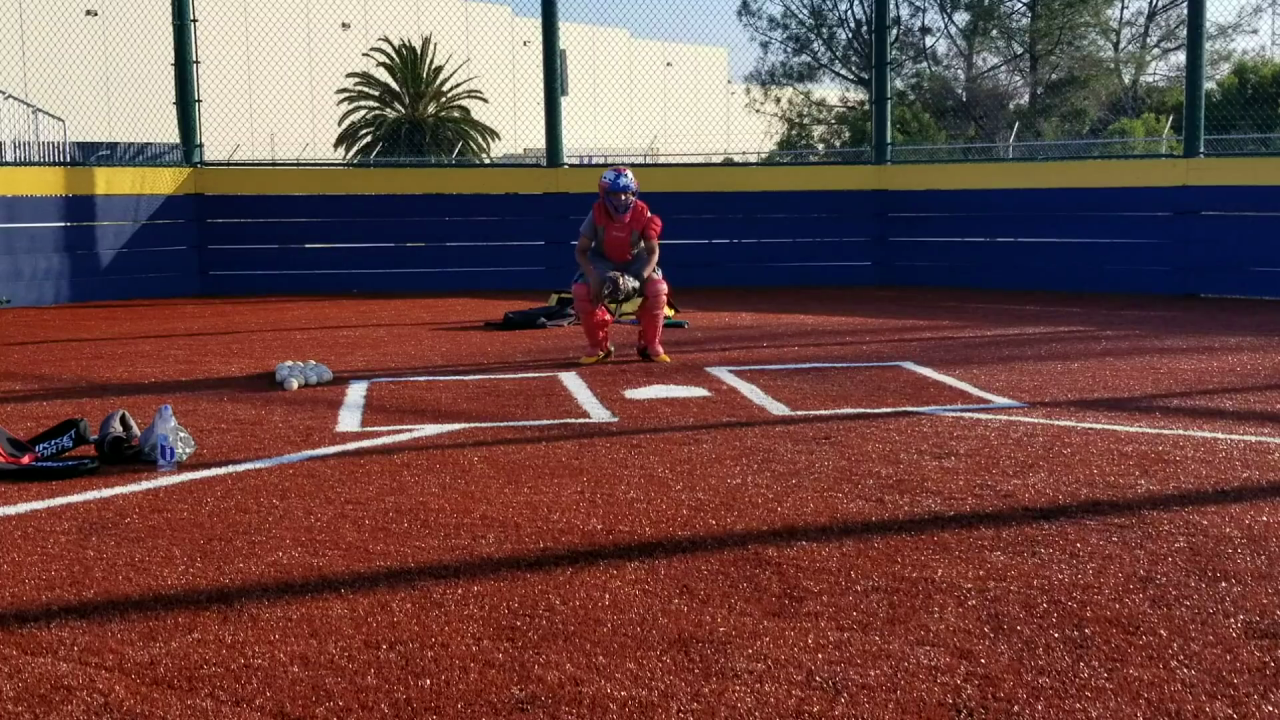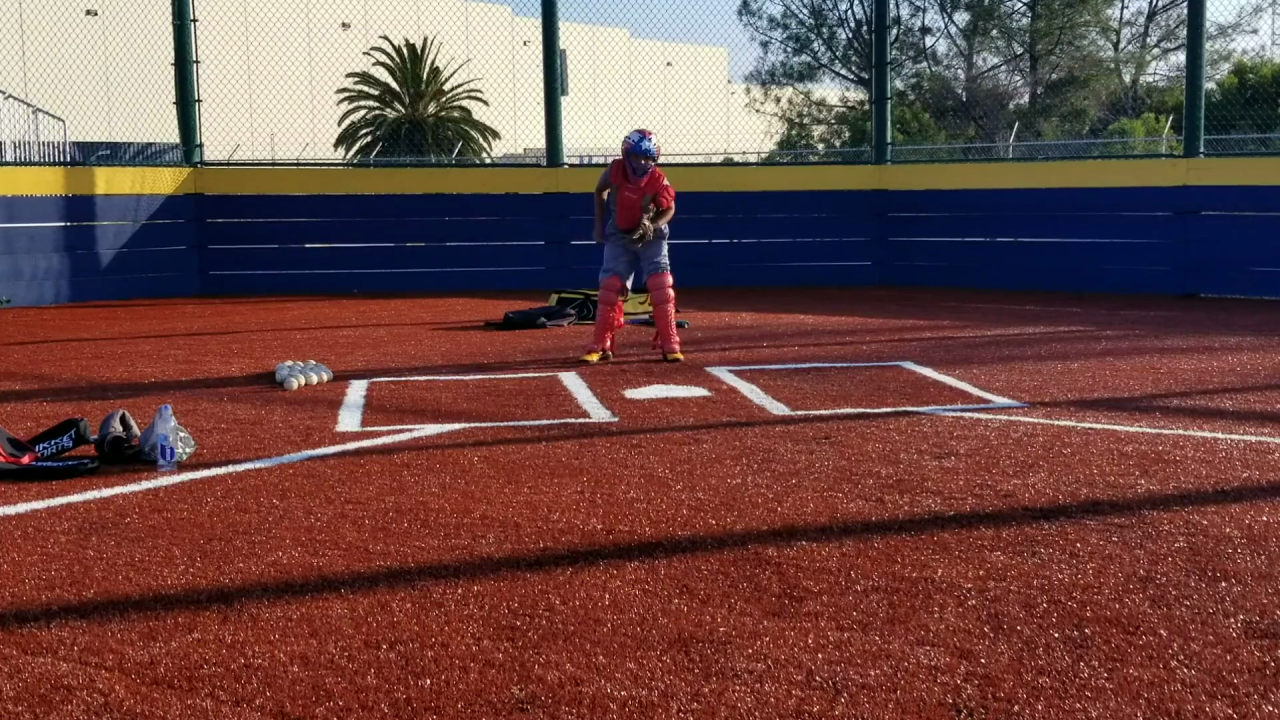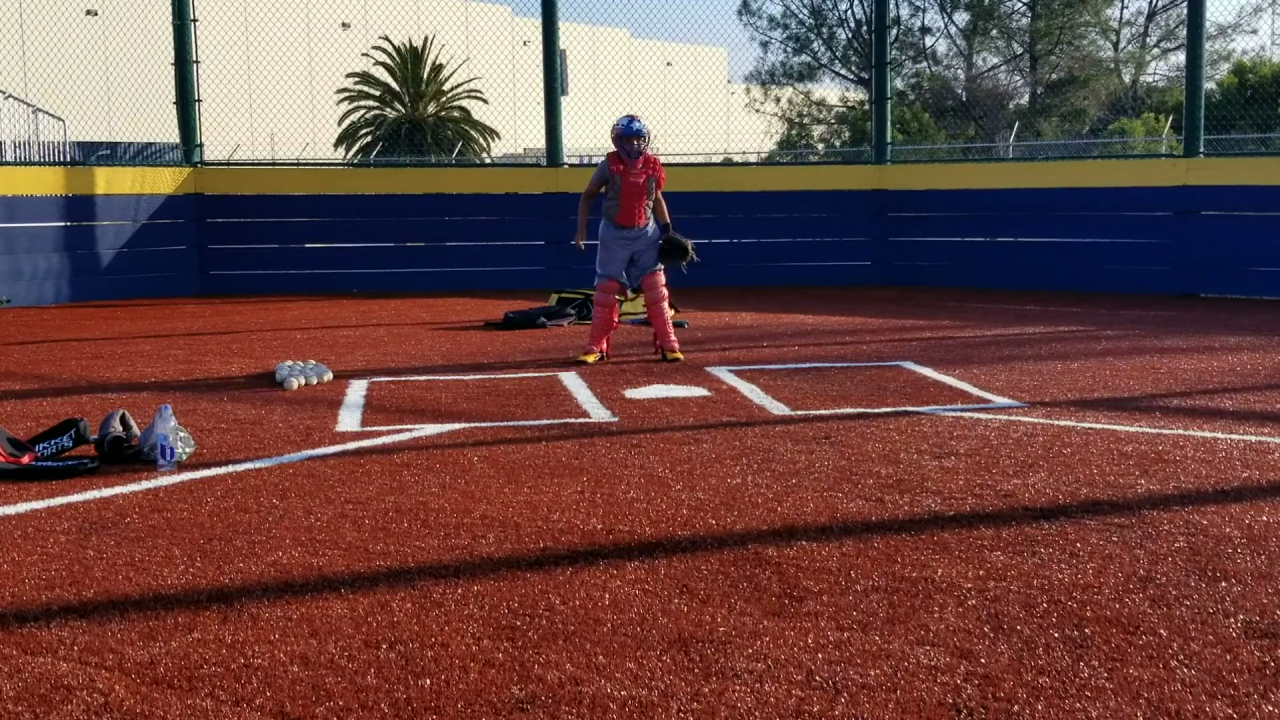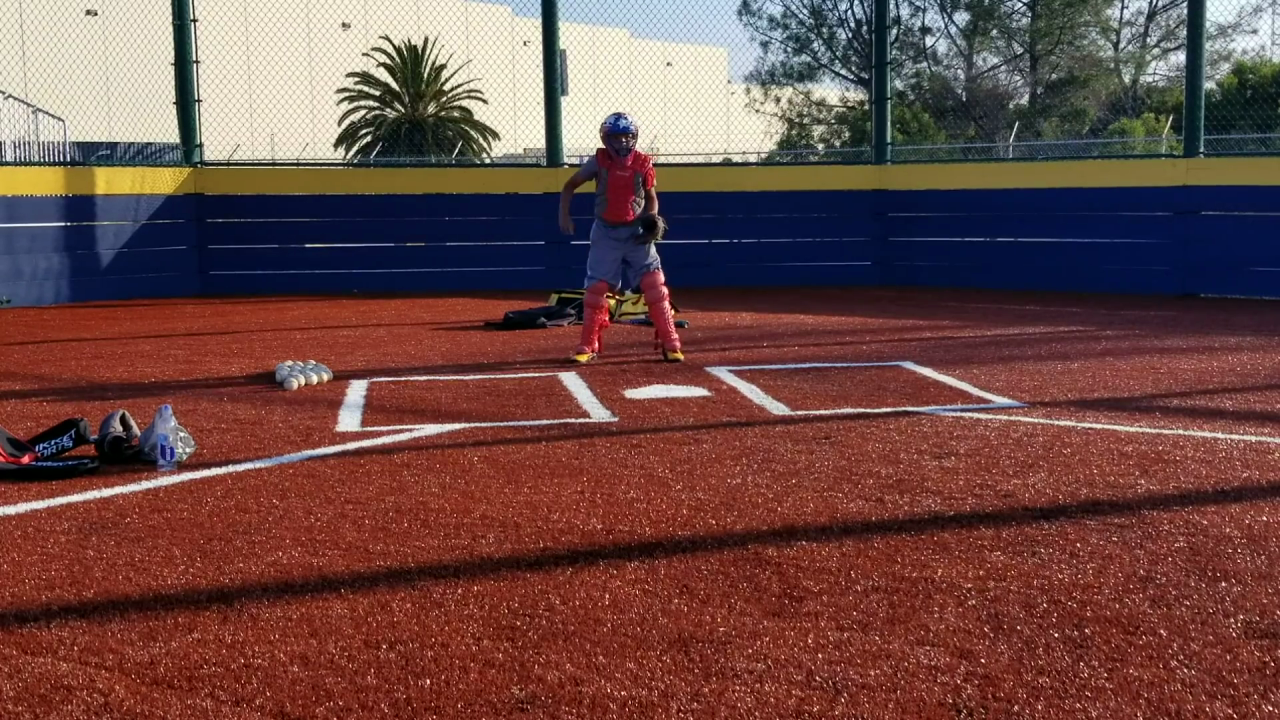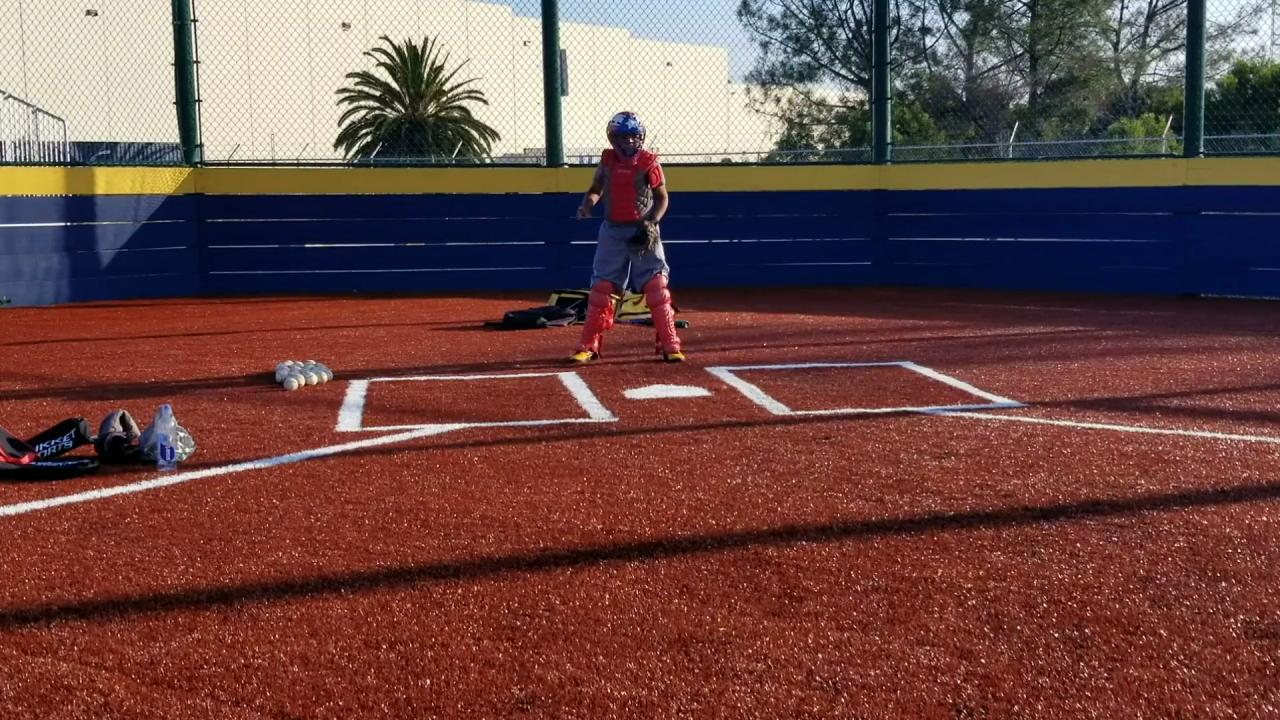
dt=0.7s
person 1, frame 1
left shoulder: (642, 214)
right shoulder: (597, 213)
left elbow: (653, 252)
right elbow: (582, 250)
left wrist: (639, 278)
right wrist: (593, 279)
left hip: (636, 260)
right hip: (603, 259)
left knee: (658, 290)
right knee: (582, 292)
left ankle: (650, 346)
right ankle: (598, 348)
person 1, frame 2
left shoulder: (658, 181)
right shoulder: (614, 171)
left elbow: (669, 209)
right elbow: (600, 190)
left wrist: (652, 226)
right wrist: (599, 223)
left hip: (650, 237)
right hip: (618, 235)
left knee: (661, 287)
right knee: (610, 288)
left ankle: (670, 346)
right ankle: (600, 347)
person 1, frame 3
left shoulder: (653, 166)
right shoulder: (609, 165)
right elbow: (588, 195)
left wrist: (668, 230)
right wrist: (582, 229)
left hip: (646, 233)
right hip: (614, 233)
left knee: (655, 287)
right knee: (606, 289)
left ankle: (668, 345)
right ankle: (596, 347)
person 1, frame 4
left shoulder: (643, 164)
right shoulder: (598, 160)
left elbow: (651, 197)
right elbow: (570, 185)
right wrist: (563, 213)
left hip: (636, 232)
right hip: (605, 232)
left knee: (655, 286)
right knee: (595, 289)
left ankle: (670, 345)
right ankle: (588, 347)
person 1, frame 5
left shoulder: (649, 163)
right shoulder: (607, 161)
left elbow: (662, 197)
right elbow: (595, 190)
left wrist: (653, 222)
right wrist: (586, 205)
left hip: (643, 232)
right hip: (612, 231)
left knee: (657, 287)
right knee: (601, 288)
left ankle: (670, 345)
right ankle: (588, 346)
